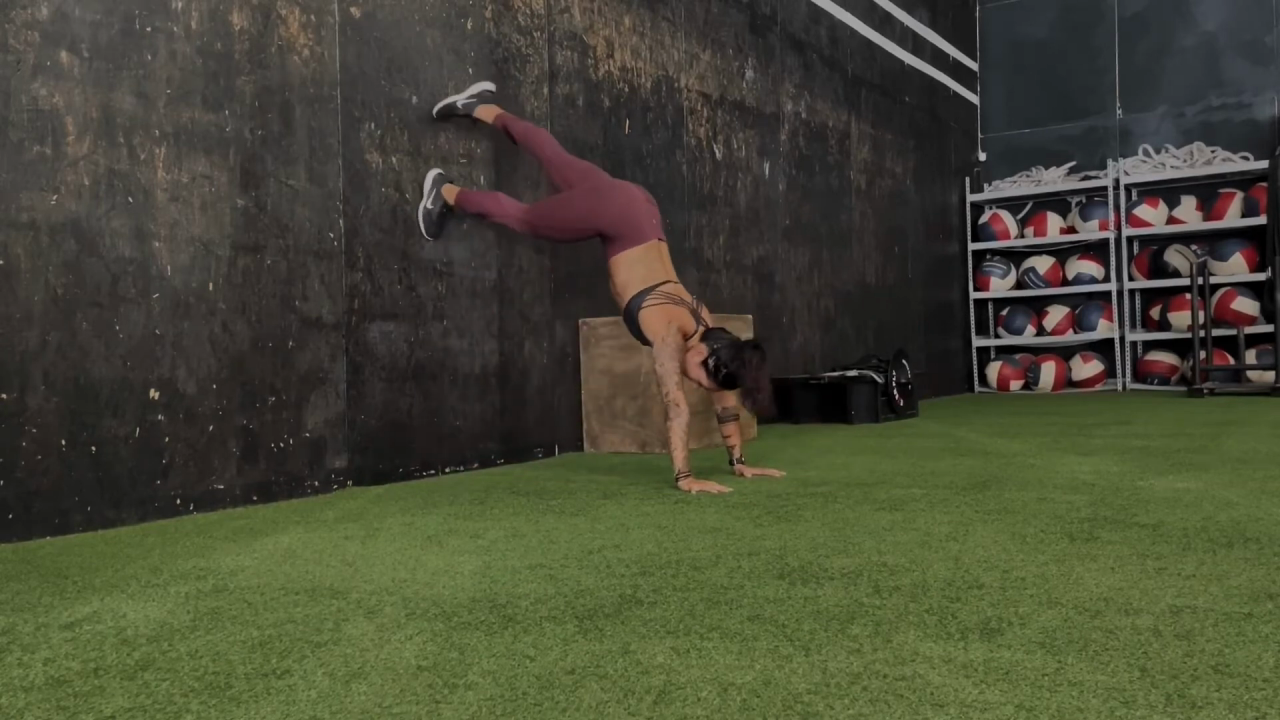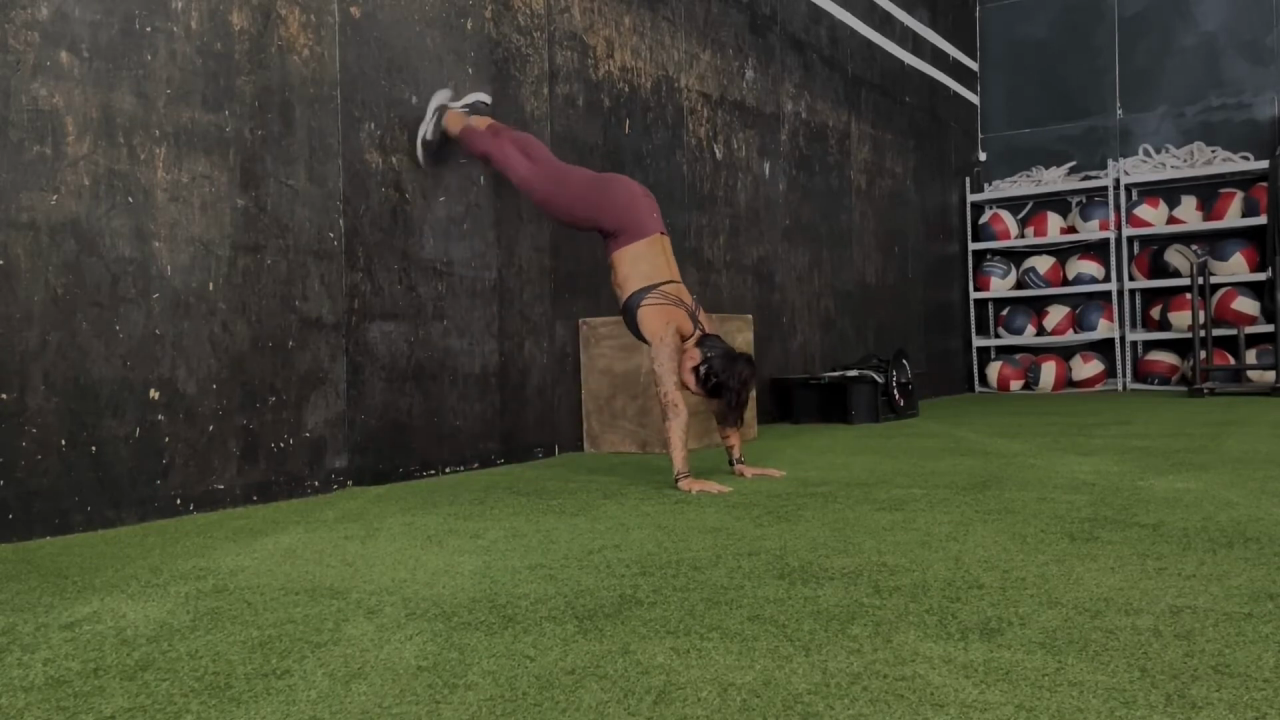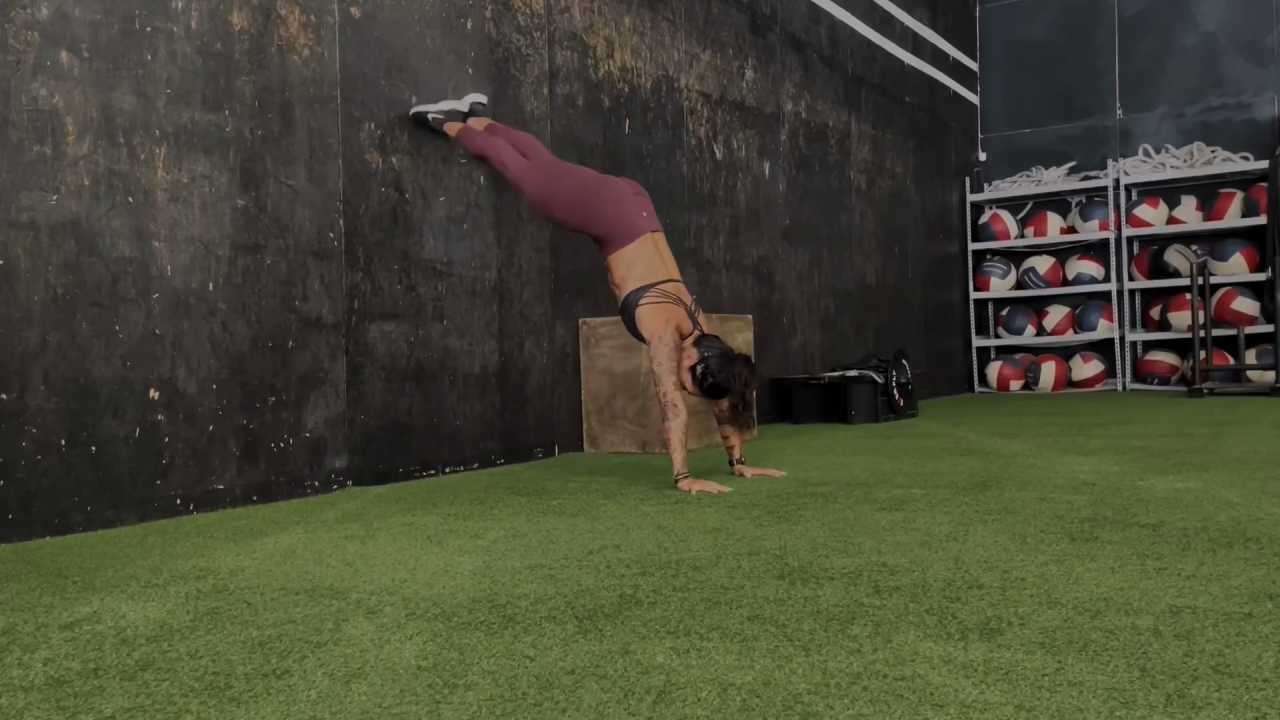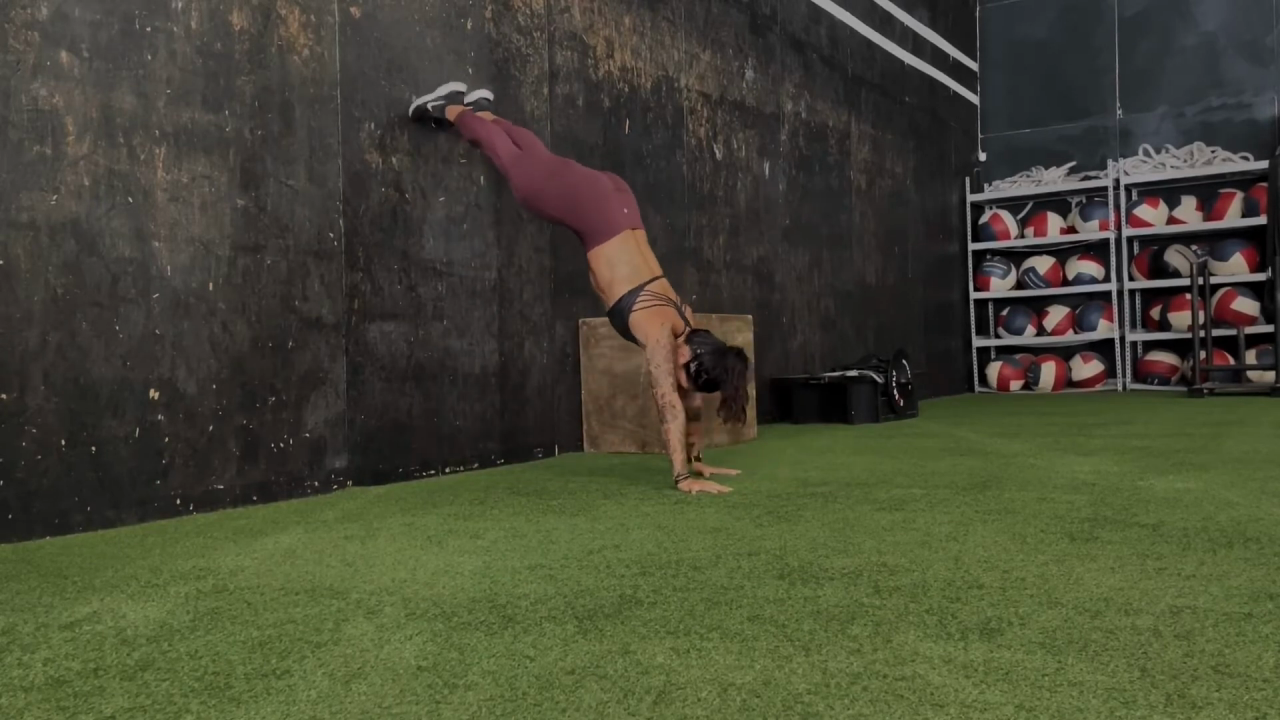
dt=0.4s
person 1, frame 1
left shoulder: (710, 332)
right shoulder: (670, 332)
left elbow: (725, 400)
right elbow: (676, 404)
left wrist: (738, 461)
right wrist: (685, 477)
left hip: (635, 207)
right hip: (616, 210)
left knee: (557, 157)
right knee: (523, 218)
left ankle: (484, 108)
right ankle: (445, 193)
person 1, frame 2
left shoulder: (704, 332)
right shoulder: (667, 331)
left elbow: (722, 401)
right elbow: (673, 405)
left wrist: (738, 462)
right wrist: (684, 478)
left hip: (635, 204)
right hip: (619, 207)
left knee: (547, 165)
right knee: (527, 173)
left ankle: (476, 118)
right ankle: (448, 120)
person 1, frame 3
left shoulder: (701, 332)
right shoulder: (666, 329)
left elbow: (722, 402)
right elbow: (671, 404)
left wrist: (738, 462)
right wrist: (683, 476)
left hip: (629, 201)
right hip: (611, 208)
left knee: (548, 167)
right knee: (526, 173)
left ankle: (478, 118)
right ankle: (450, 122)
person 1, frame 4
left shoulder: (684, 323)
right shoulder: (658, 330)
left elbow: (689, 402)
right elbow: (670, 406)
left wrist: (697, 461)
right wrist: (683, 478)
left hip: (611, 197)
right hip: (595, 205)
left knee: (546, 164)
right knee: (517, 163)
left ankle: (482, 112)
right ankle: (451, 108)
